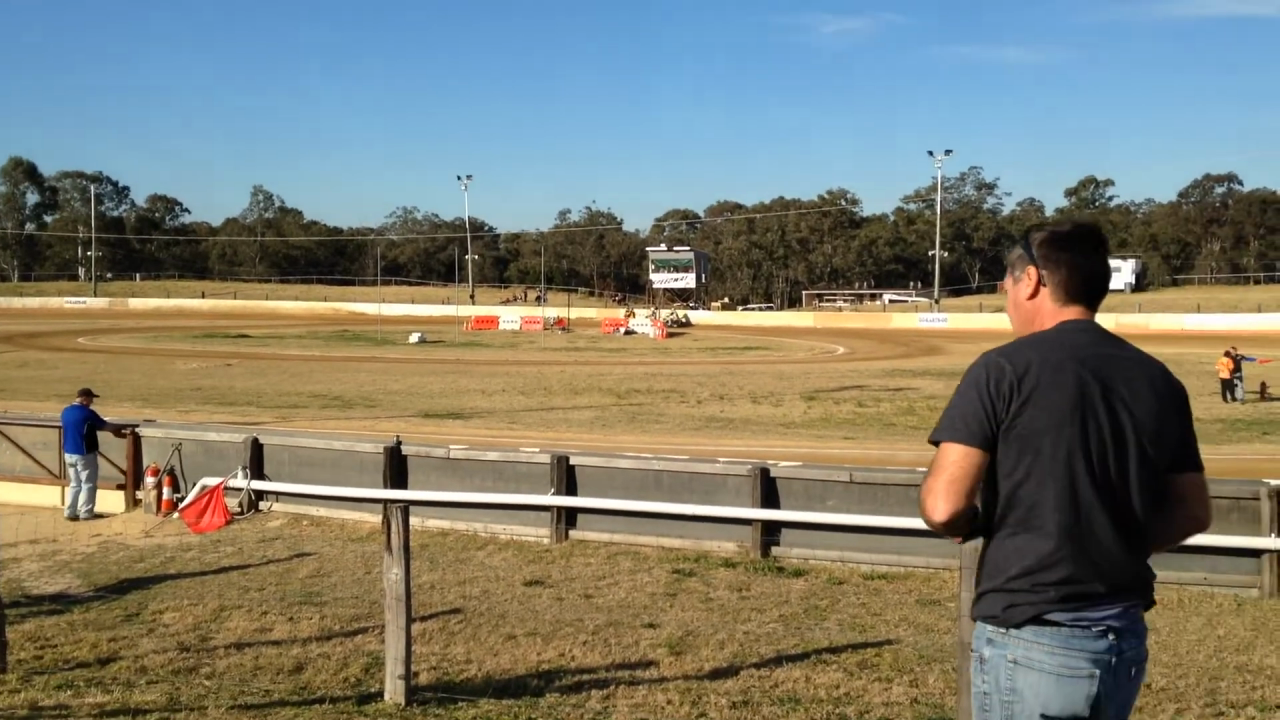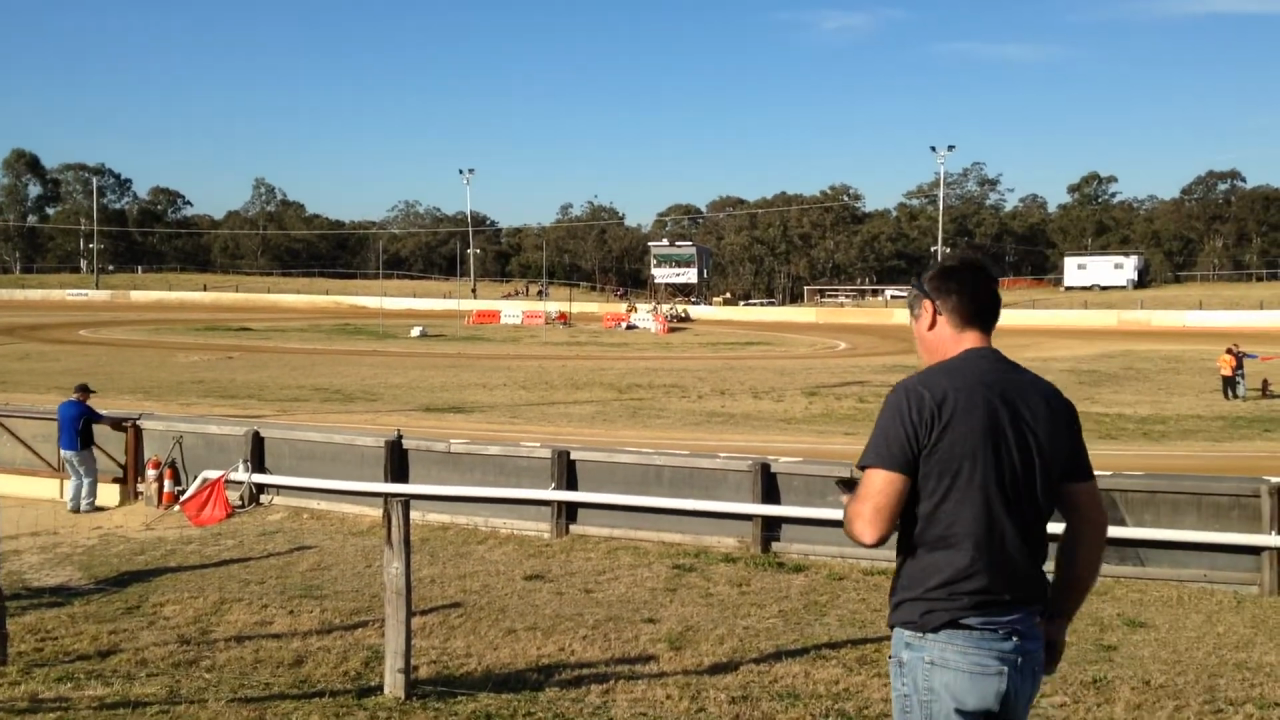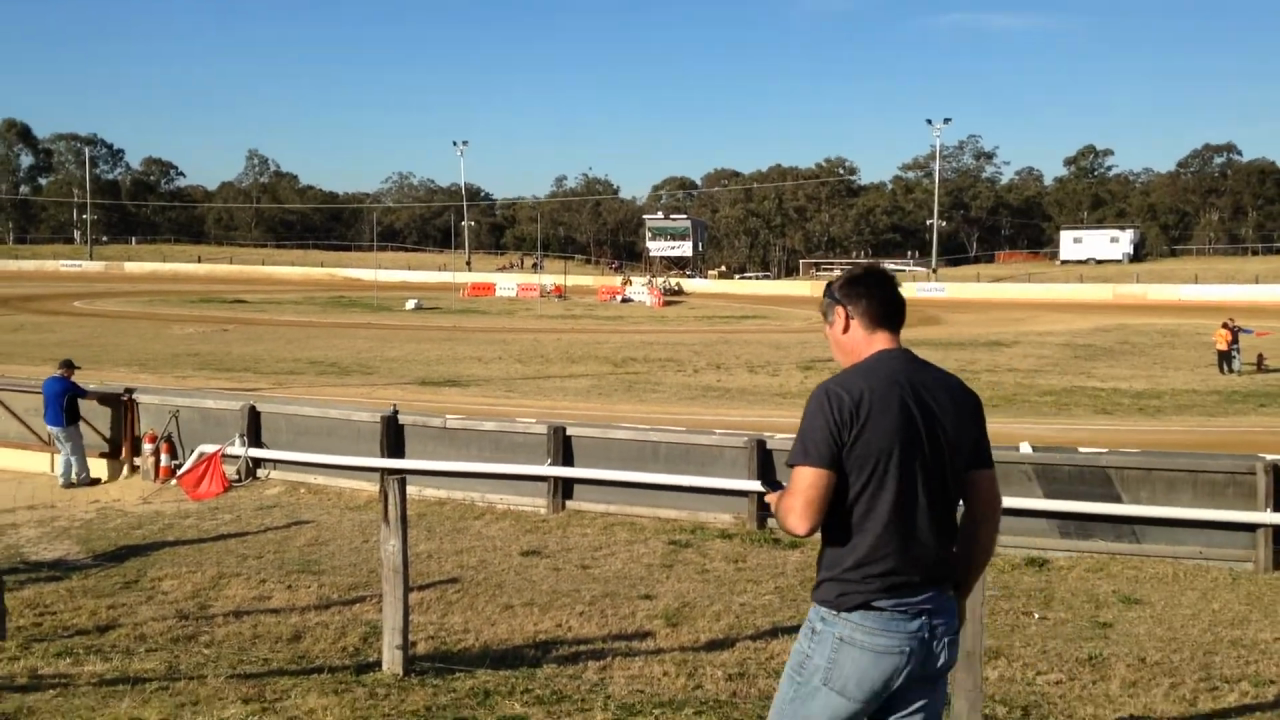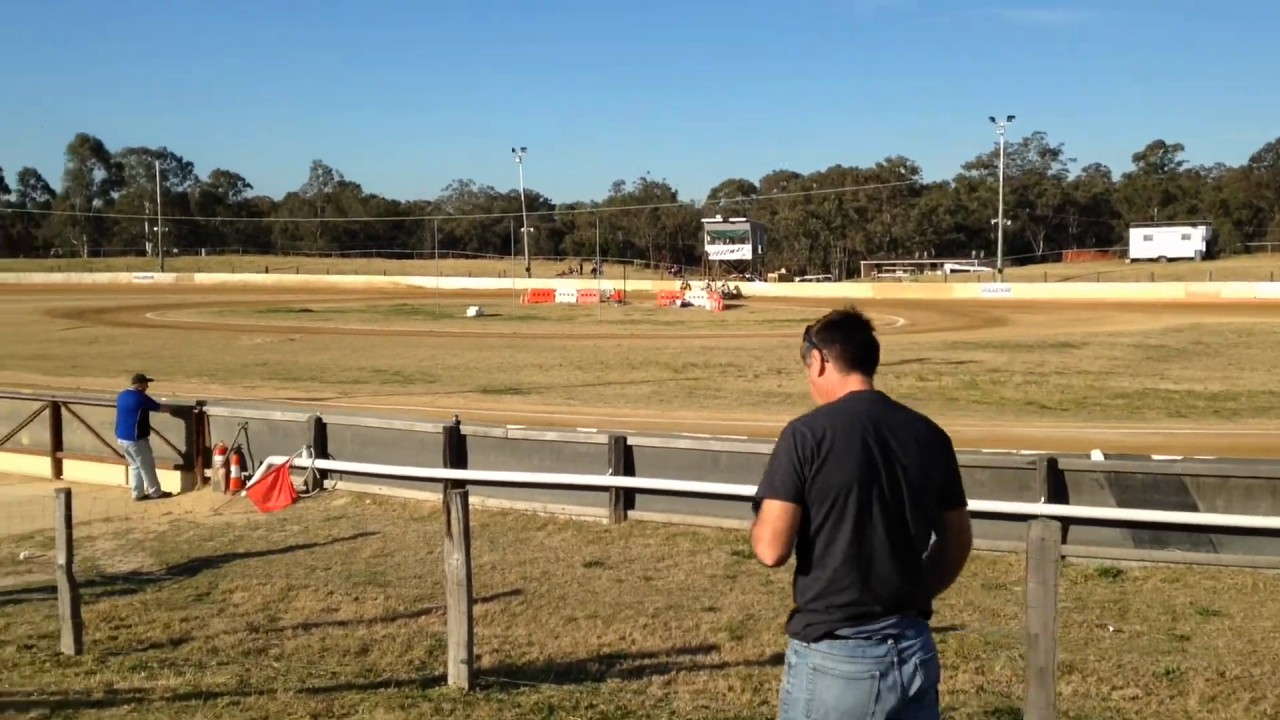
dt=0.3s
person 1, frame 1
left shoulder: (1003, 369)
right shoulder: (1158, 381)
left elbow: (944, 504)
right elbow: (1191, 513)
left wrist: (976, 520)
left hip: (1028, 640)
right hip: (1123, 640)
person 1, frame 2
left shoulder: (920, 396)
right shoulder: (1050, 401)
left elbow: (870, 525)
right elbow: (1090, 524)
left wrist: (852, 505)
right wrist: (1056, 619)
left hip: (942, 643)
right hip: (1023, 643)
person 1, frame 3
left shoulder: (839, 395)
right shoulder: (959, 396)
left elbow: (802, 517)
right elbow: (985, 508)
left wrist: (779, 501)
left hip: (856, 623)
right hip: (936, 621)
person 1, frame 4
left shoulder: (806, 434)
right shoulder: (929, 436)
left elbow: (772, 548)
right elbow: (956, 542)
left wrist: (759, 527)
left hip: (830, 650)
right hip: (910, 646)
